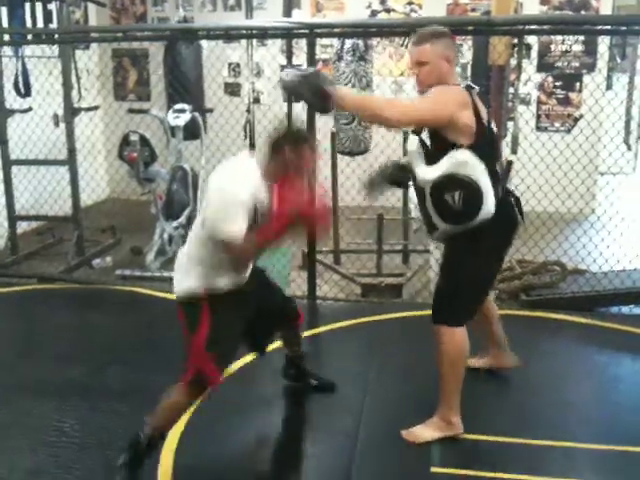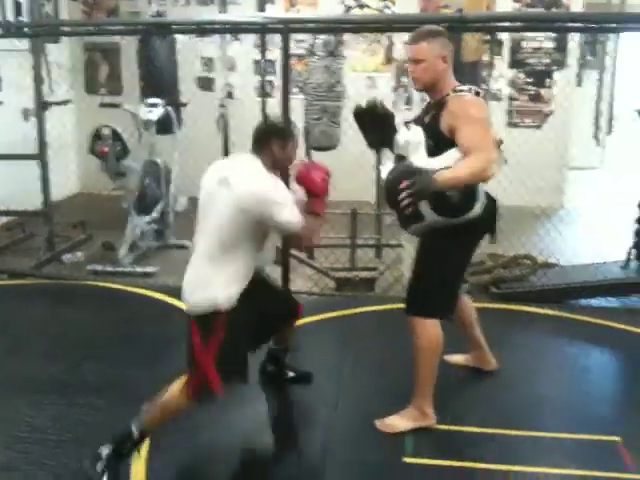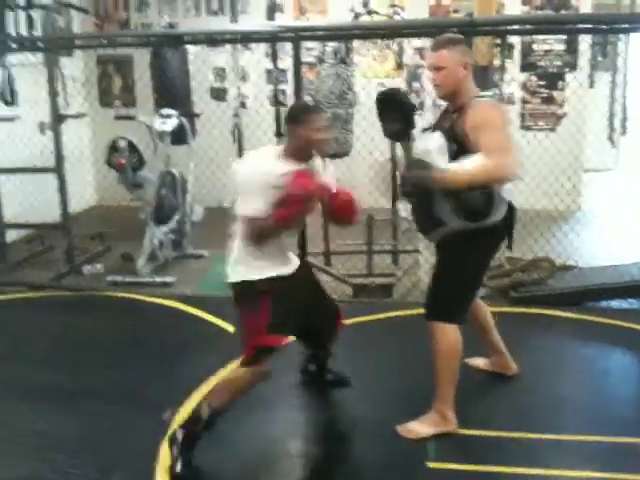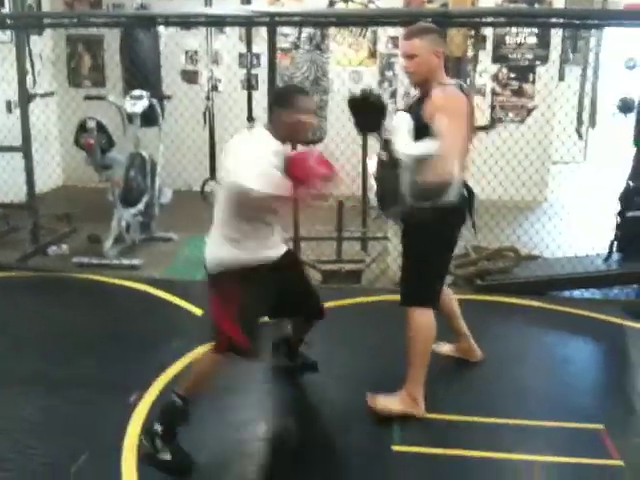
dt=0.3s
person 1, frame 1
left shoulder: (452, 97)
right shoulder: (452, 101)
left elbow: (394, 112)
right elbow: (442, 160)
left wrist: (327, 91)
left hip: (485, 225)
right hip: (480, 218)
left knee: (448, 315)
right knee: (472, 291)
left ankle: (448, 418)
right ankle: (499, 352)
person 1, frame 2
left shoulder: (464, 105)
right shoulder: (434, 105)
left elbow: (483, 164)
right elbow: (423, 153)
left wrist: (432, 181)
right wrist: (387, 133)
left hip: (457, 221)
right hip: (446, 218)
left knee: (422, 308)
right knee: (446, 291)
left ankle: (422, 408)
right ankle: (481, 354)
person 1, frame 3
left shoulder: (483, 112)
right shoulder: (448, 112)
left elbow: (498, 166)
left wrist: (436, 178)
left hip: (476, 226)
left knee: (441, 313)
right knee: (462, 296)
left ankle: (442, 414)
right ankle: (501, 359)
person 1, frame 4
left shoulder: (447, 97)
right shoulder: (422, 98)
left elbow: (452, 149)
right elbow: (404, 145)
left wrist: (426, 188)
left hip: (437, 209)
right hip: (422, 206)
left knee: (417, 297)
right knee: (430, 281)
left ankle: (412, 395)
right ankle: (466, 344)
person 2, frame 1
left shoulder: (268, 179)
right shoulder: (234, 187)
left elbow: (268, 223)
right elbow: (237, 255)
left wrist: (305, 214)
right wrist: (283, 219)
left hip: (240, 274)
right hip: (205, 285)
left knee: (289, 315)
right knee: (200, 378)
left ankle: (296, 371)
person 2, frame 2
left shoulder: (224, 167)
right shoulder: (266, 187)
right elbow: (302, 235)
right wrist: (317, 196)
left hip: (238, 278)
right hip: (214, 296)
left knee: (288, 310)
right knee: (201, 387)
left ankle: (275, 365)
right ankle: (117, 449)
person 2, frame 3
left shoulder: (311, 164)
right shoulder: (257, 169)
left elbow: (334, 197)
right elbow: (256, 232)
left hip: (288, 267)
right hip: (256, 274)
left knee: (328, 320)
right knee: (259, 361)
left ankle: (316, 369)
right ankle: (185, 436)
person 2, frame 4
left shoulder: (275, 147)
right shoulder: (256, 149)
right elbow: (255, 206)
right wrist: (298, 181)
left hip: (271, 252)
right hip: (235, 260)
left knee: (309, 309)
right knee: (229, 347)
left ankle: (289, 352)
right ankle: (163, 427)
